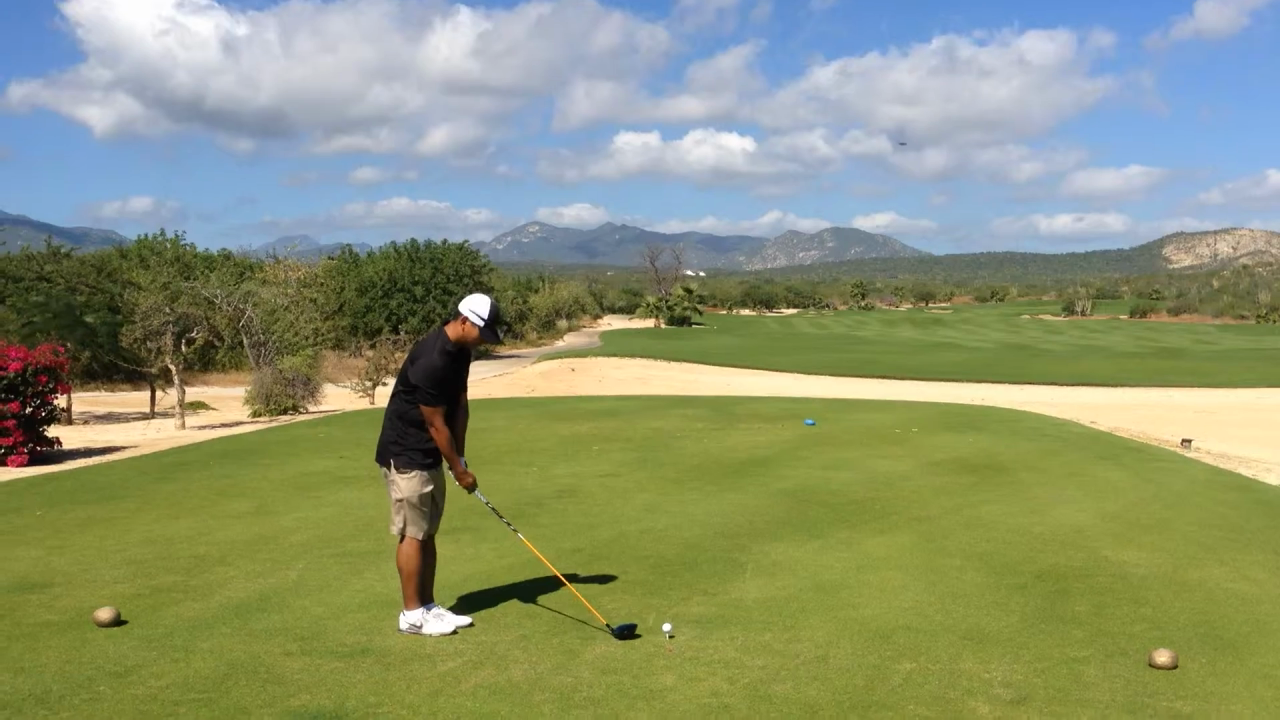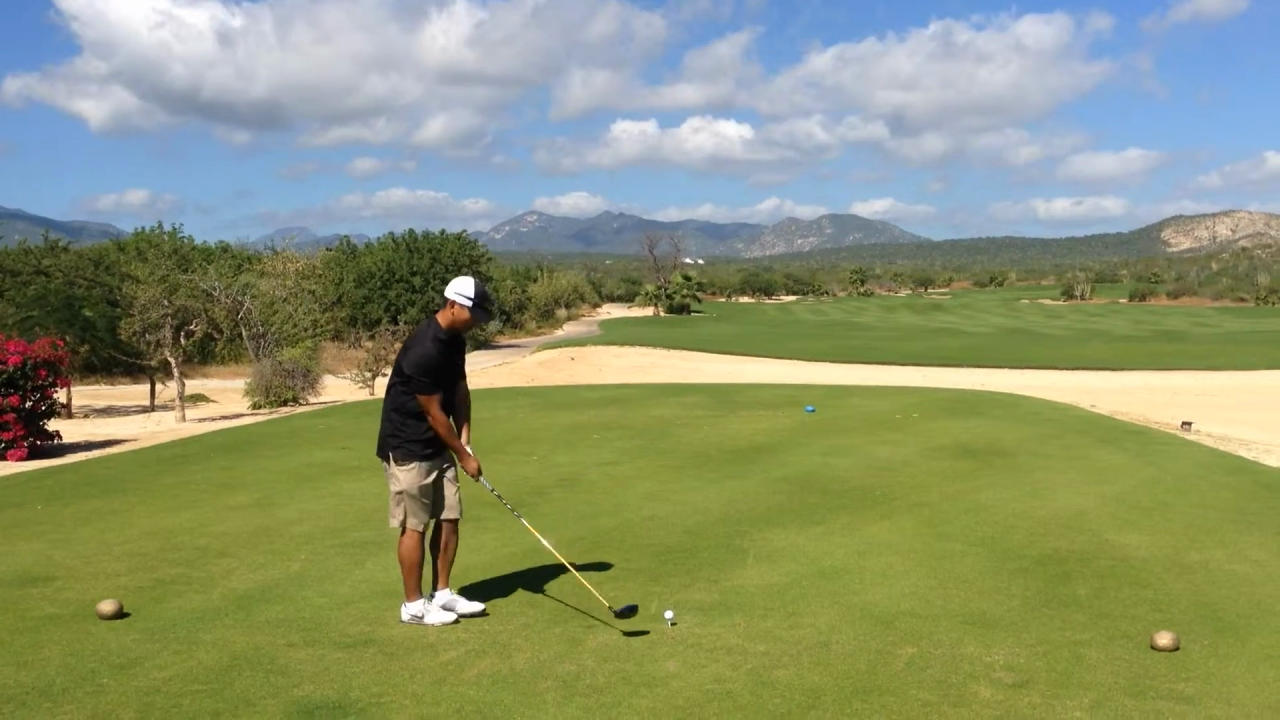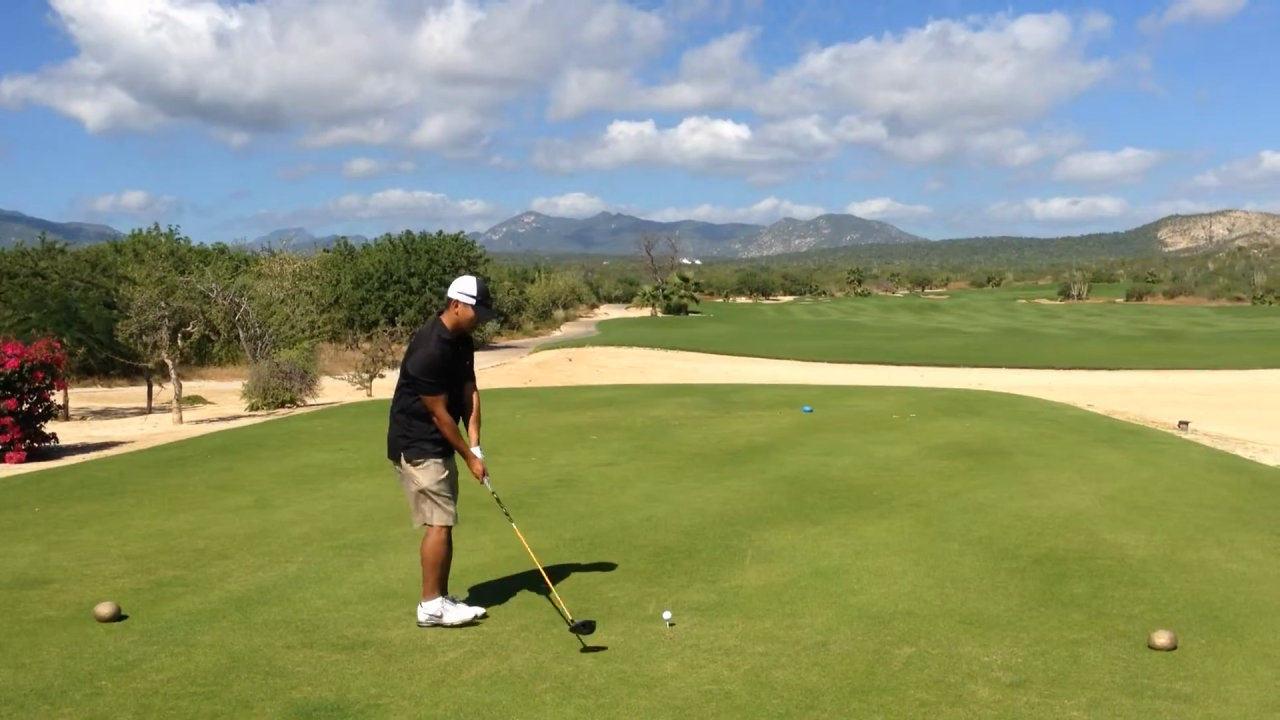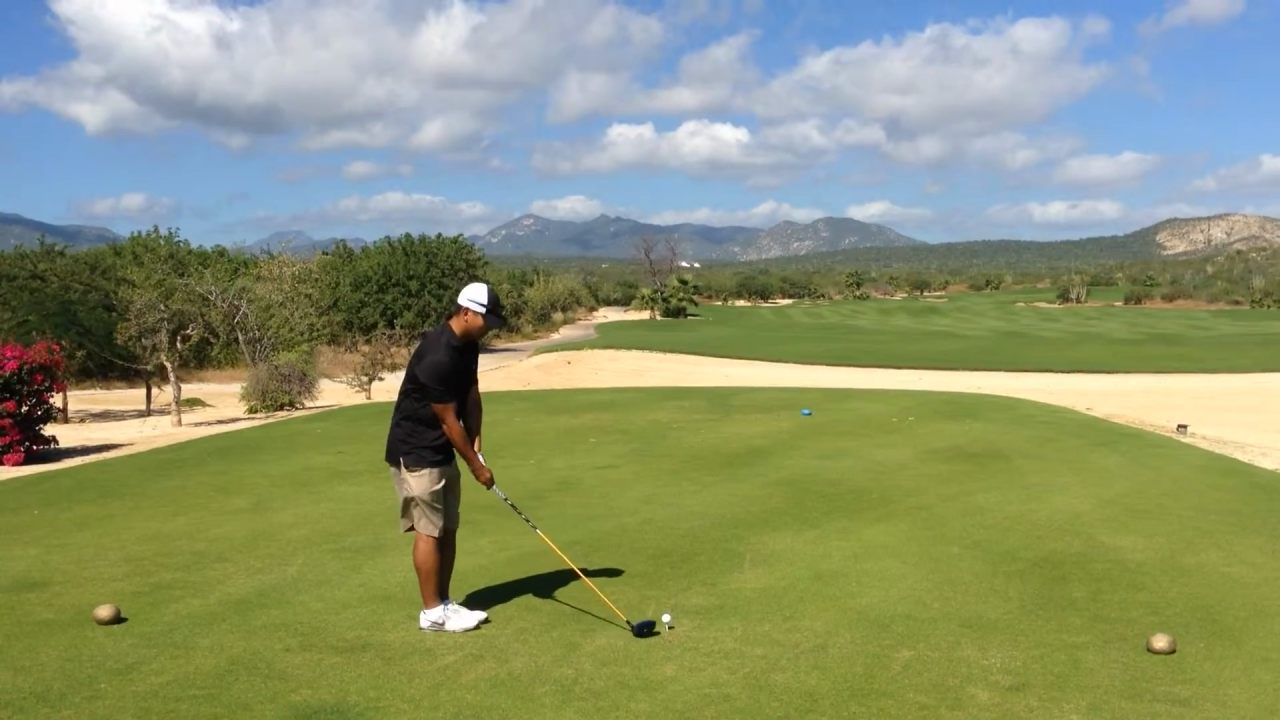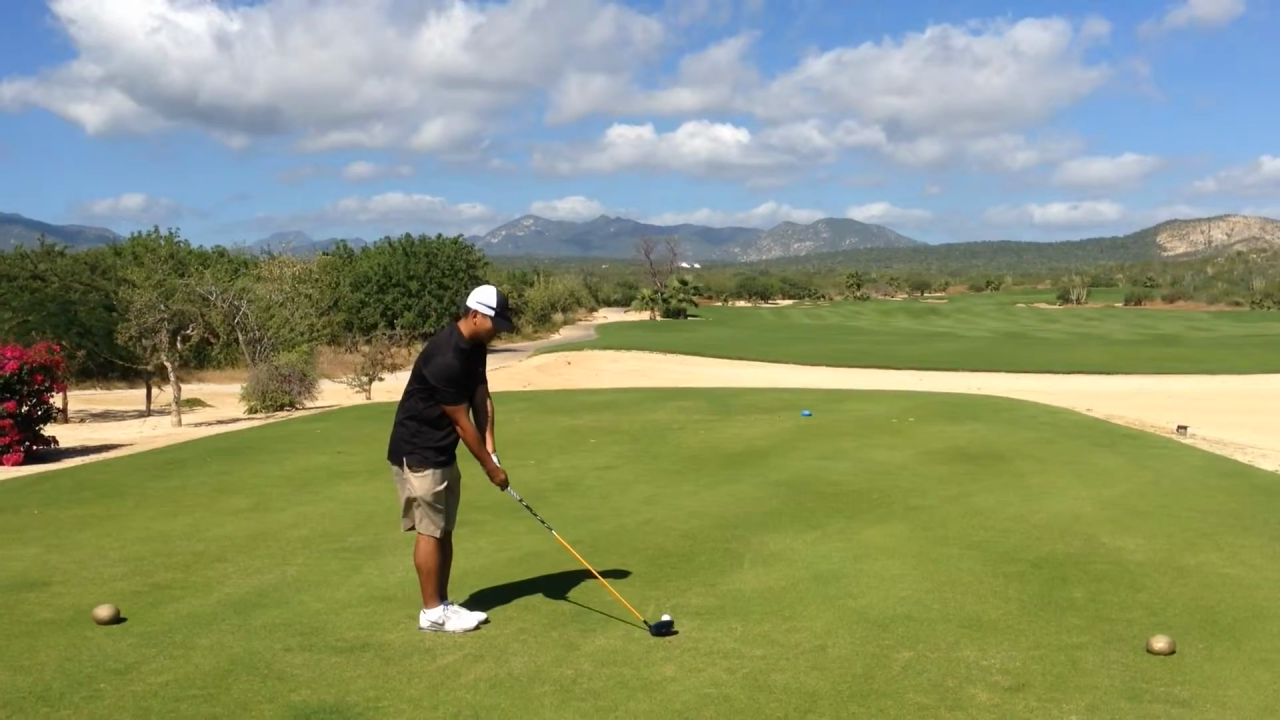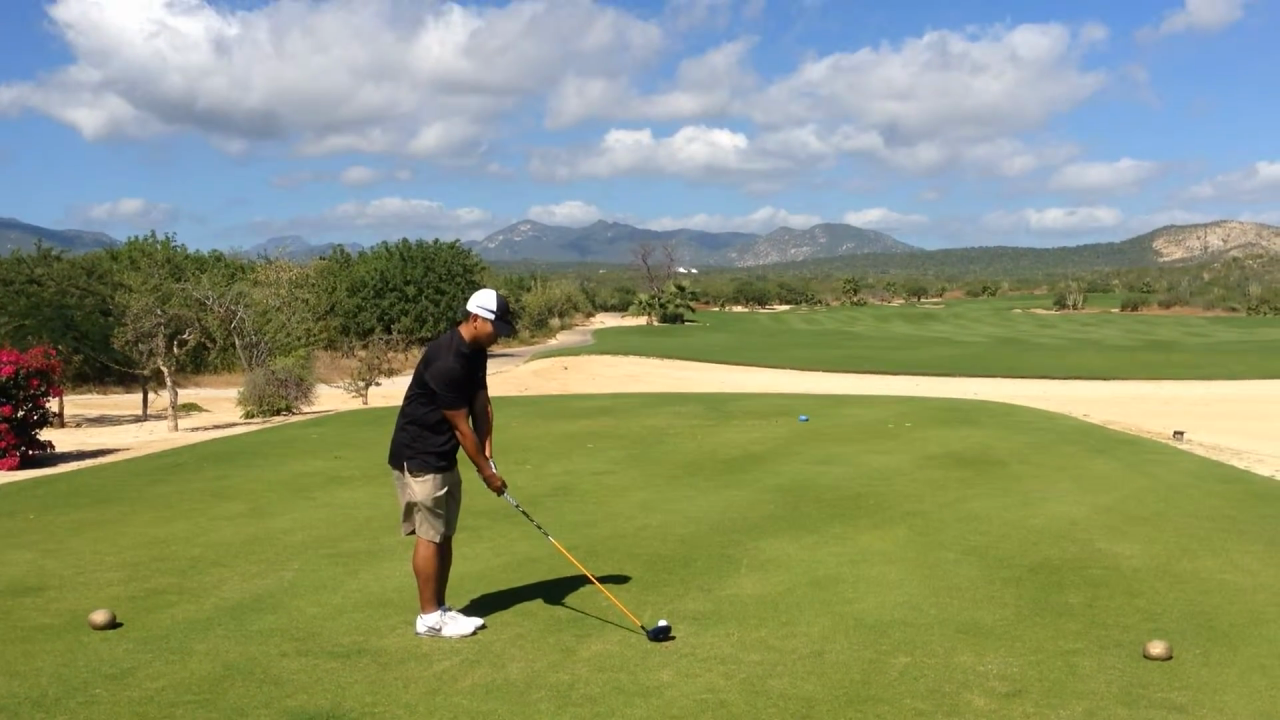
dt=0.5s
person 1, frame 1
left shoulder: (460, 352)
right shoulder: (430, 359)
left elbow: (460, 406)
right elbow: (436, 424)
left wrist: (460, 459)
right wrist: (459, 470)
left hip: (428, 456)
right hip: (405, 455)
left knee: (427, 533)
right knee: (413, 534)
left ankle: (428, 606)
right ankle: (412, 614)
person 1, frame 2
left shoulder: (455, 340)
right shoulder: (424, 349)
left elbow: (460, 392)
right elbow: (433, 413)
left wrist: (466, 445)
right wrist: (463, 456)
left hip: (437, 447)
right hip: (407, 448)
left knee: (448, 519)
right knee: (414, 526)
left ankle: (442, 593)
right ankle: (413, 606)
person 1, frame 3
left shoulder: (462, 341)
right shoulder: (429, 349)
left elbow: (469, 393)
right elbow: (438, 413)
left wrist: (476, 447)
right wrist: (468, 457)
left hip: (439, 447)
right hip: (415, 447)
left knee: (443, 523)
right knee: (439, 523)
left ankle: (443, 599)
right ankle: (431, 605)
person 1, frame 4
left shoulder: (467, 346)
right shoulder: (437, 356)
left elbow: (472, 399)
right elbow: (449, 420)
left wrist: (478, 451)
right wrist: (476, 466)
left hip: (442, 452)
right hip: (416, 453)
left knee: (448, 530)
right knee: (428, 531)
left ankle: (444, 602)
right ankle: (432, 612)
person 1, frame 5
left shoulder: (475, 347)
right shoulder: (445, 358)
left elbow: (481, 399)
right elbow: (461, 421)
left wrist: (492, 449)
right wrist: (490, 467)
left hip: (442, 452)
right hip: (418, 453)
left knee: (444, 530)
right knee: (429, 531)
left ankle: (443, 603)
right ankle: (432, 612)
person 1, frame 6
left shoulder: (476, 352)
right shoulder: (446, 361)
left elbow: (481, 404)
right elbow: (461, 426)
left wrist: (488, 457)
right wrist: (487, 473)
left hip: (443, 457)
right hip: (419, 458)
left knee: (445, 536)
right knee: (429, 536)
left ankle: (441, 609)
right ankle: (429, 618)
